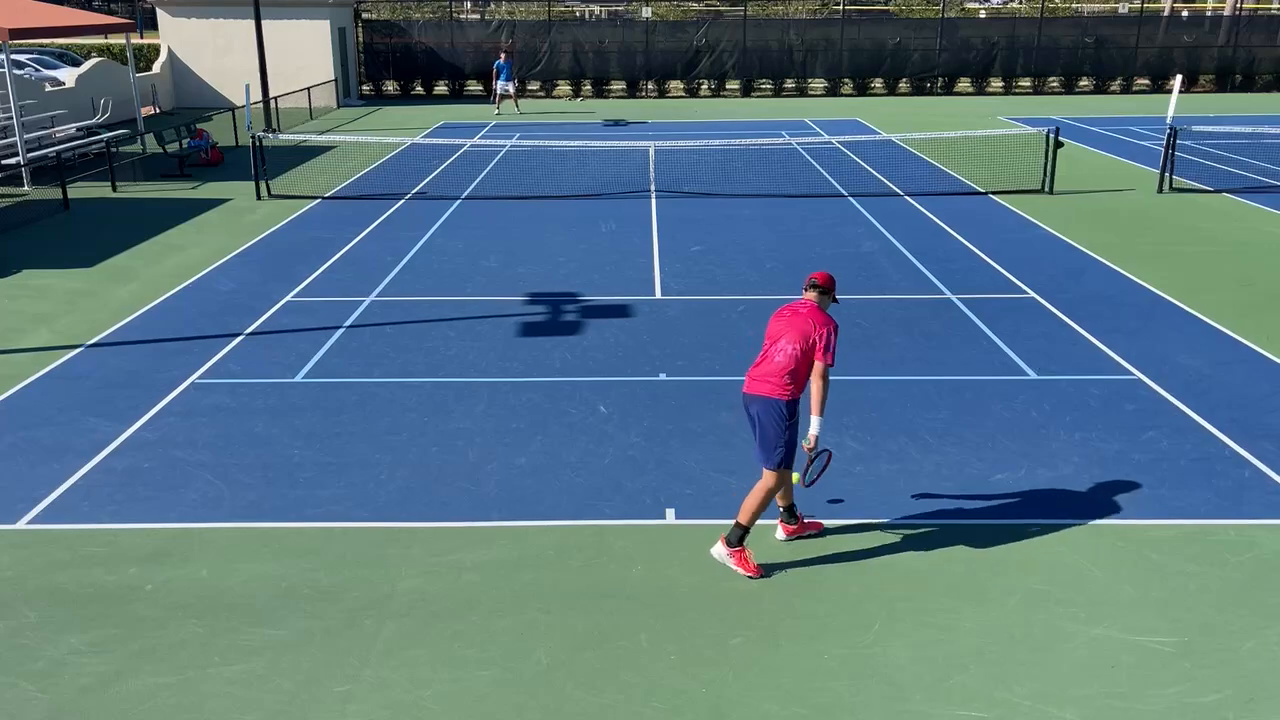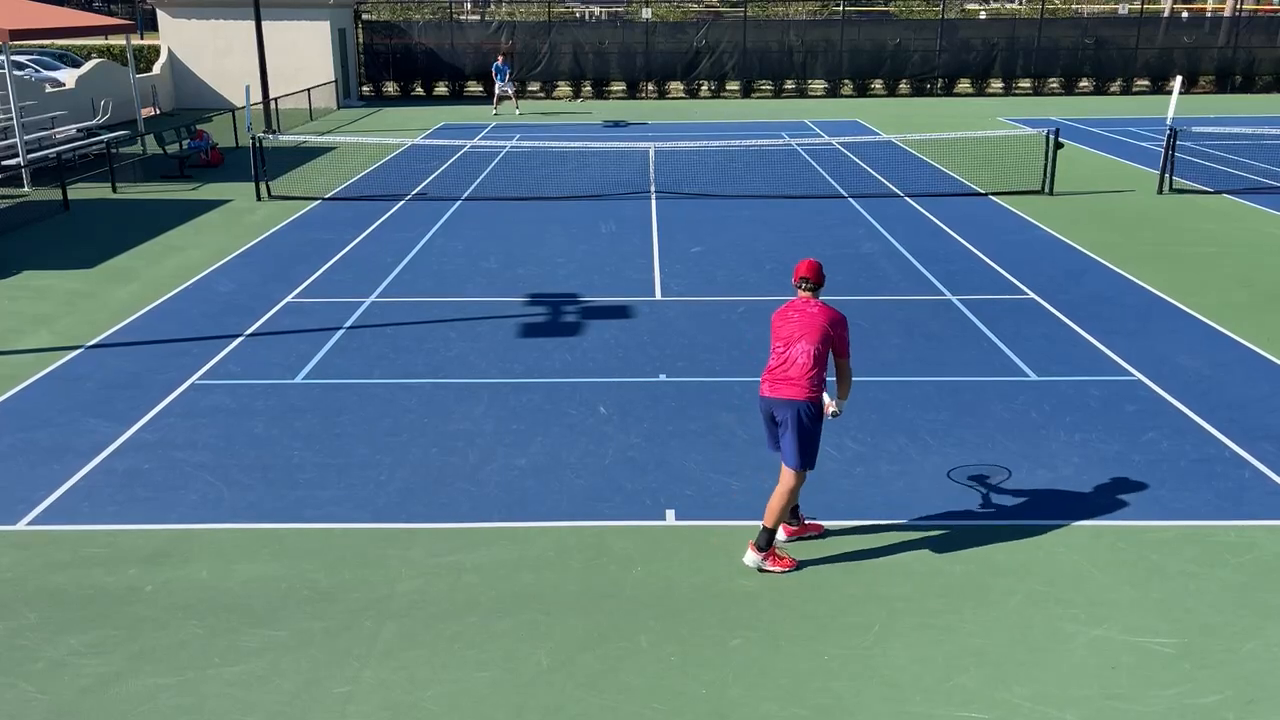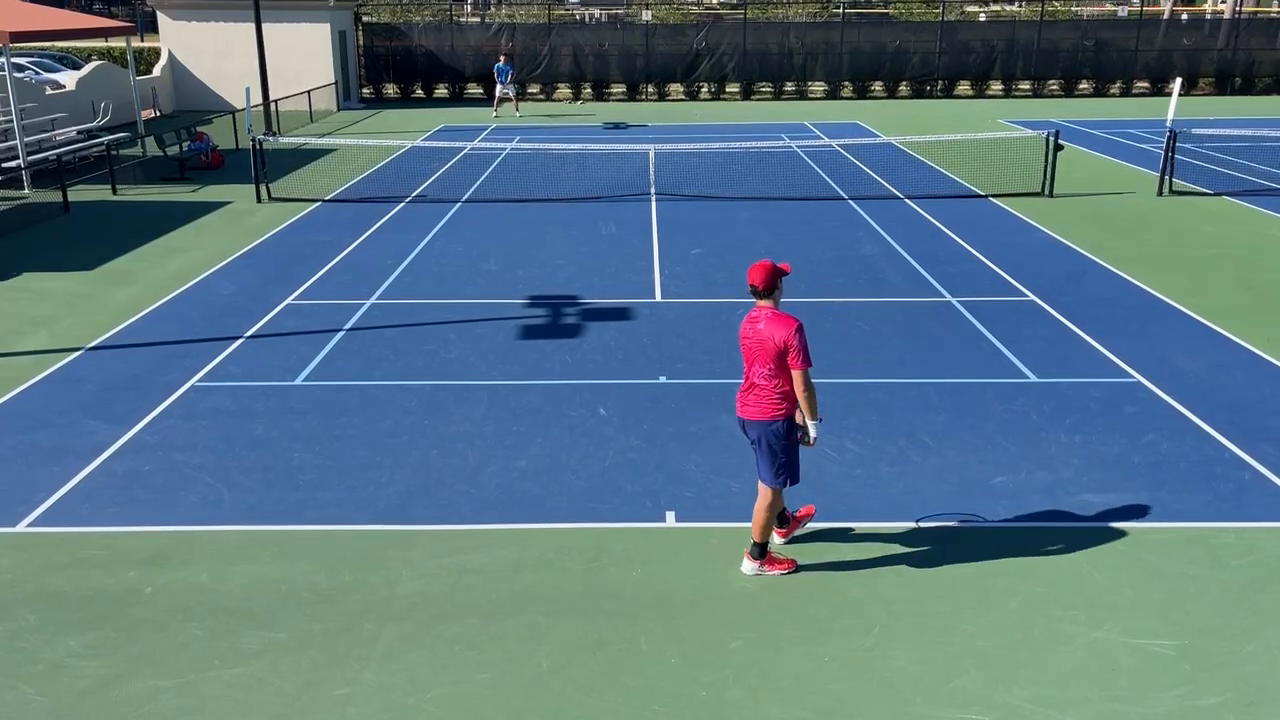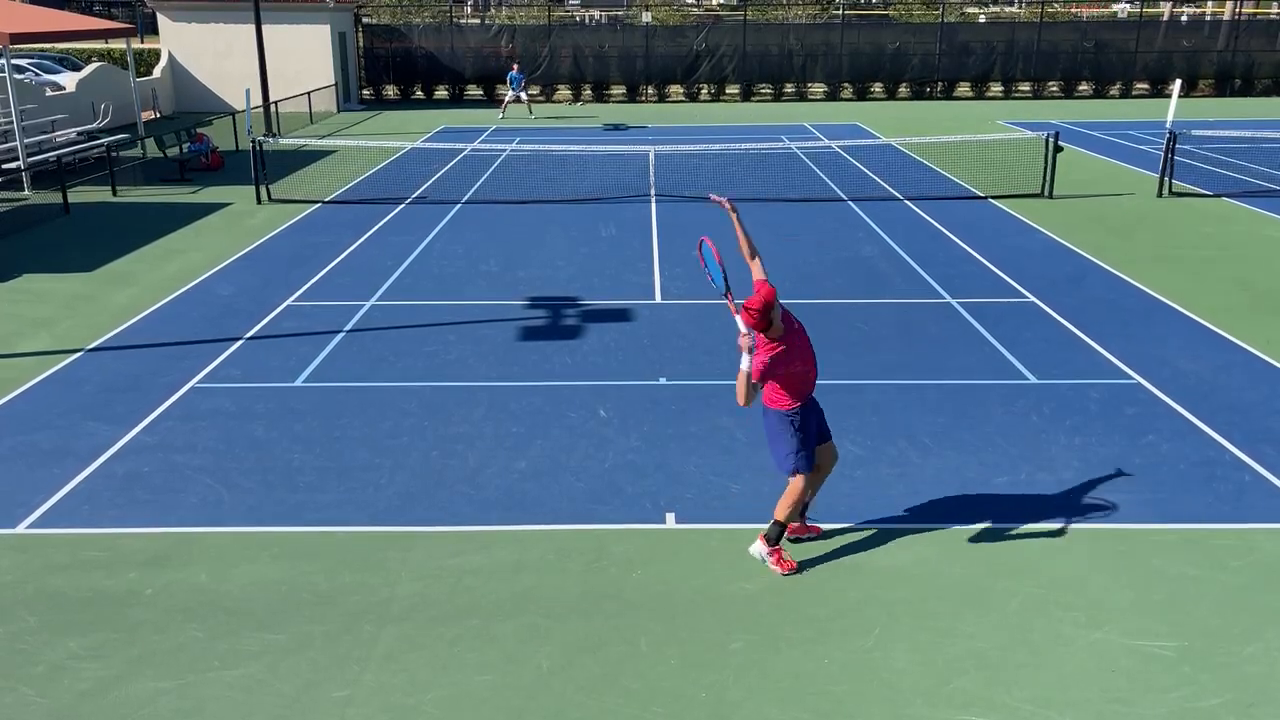
dt=1s
person 1, frame 1
left shoulder: (781, 312)
right shoulder: (825, 323)
right elbow: (818, 378)
right wrist: (815, 428)
left hip: (752, 390)
right hip: (776, 398)
left knee: (781, 460)
right knee: (773, 478)
left ankle: (790, 522)
right ankle: (730, 544)
person 1, frame 2
left shoulder: (779, 314)
right shoulder: (835, 318)
right elbow: (843, 370)
right wrist: (839, 402)
left hip: (768, 394)
right hip: (800, 401)
left knee: (790, 464)
right knee: (793, 476)
left ankle: (792, 523)
right ankle: (760, 550)
person 1, frame 3
left shoulder: (748, 322)
right shoulder: (790, 327)
right elbow: (802, 386)
left wrist: (795, 411)
right wrist: (812, 423)
left hip: (747, 410)
right hip: (772, 417)
left knee: (772, 476)
right knee: (770, 487)
left ankle: (783, 523)
right ankle: (756, 557)
person 1, frame 4
left shoulder: (765, 303)
right shoulder: (765, 357)
left elbow: (754, 263)
right elbow: (743, 400)
left wrist: (734, 217)
right wrist: (746, 359)
left hip: (800, 403)
right hip: (787, 413)
left knee: (826, 457)
right knee: (802, 483)
left ankle: (796, 523)
right ankle: (767, 544)
